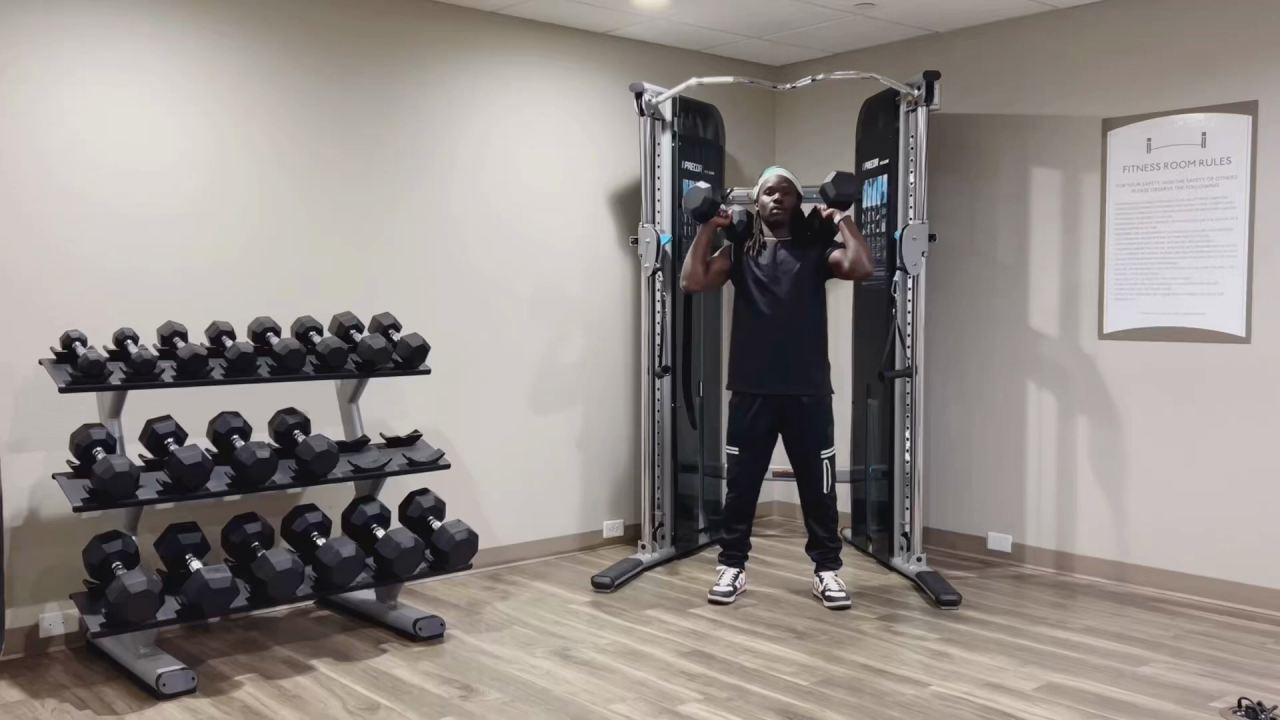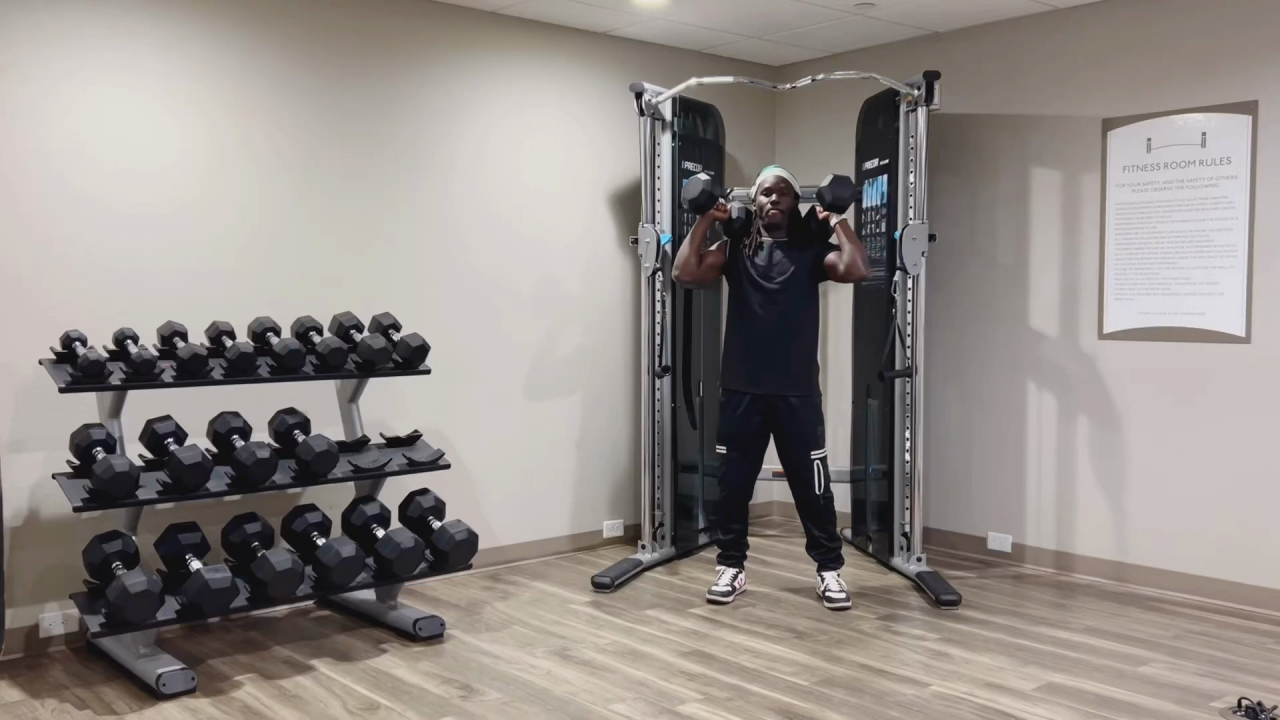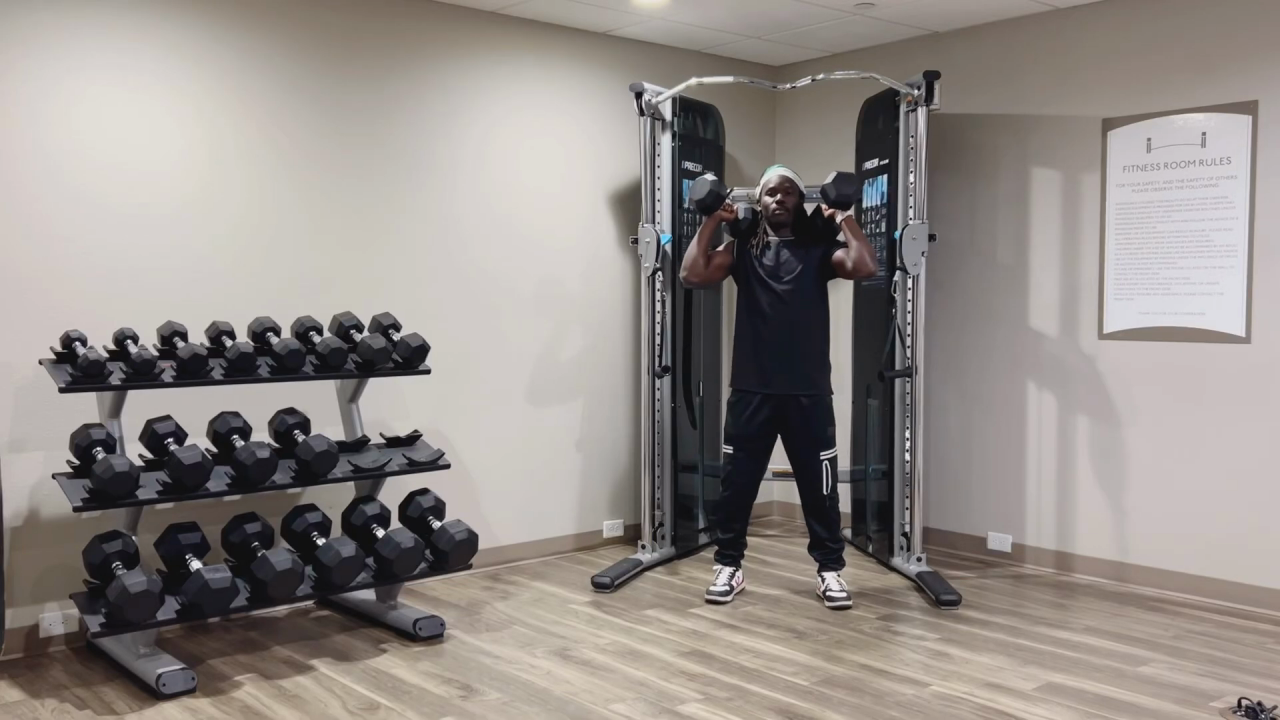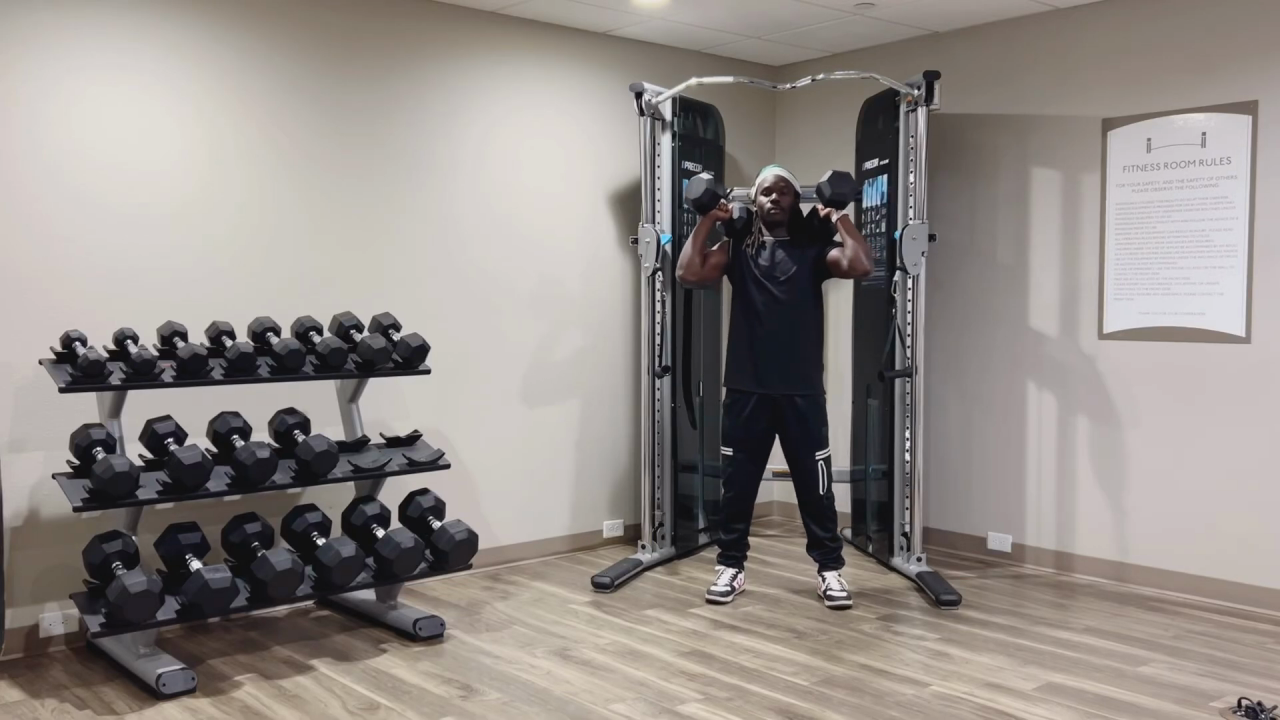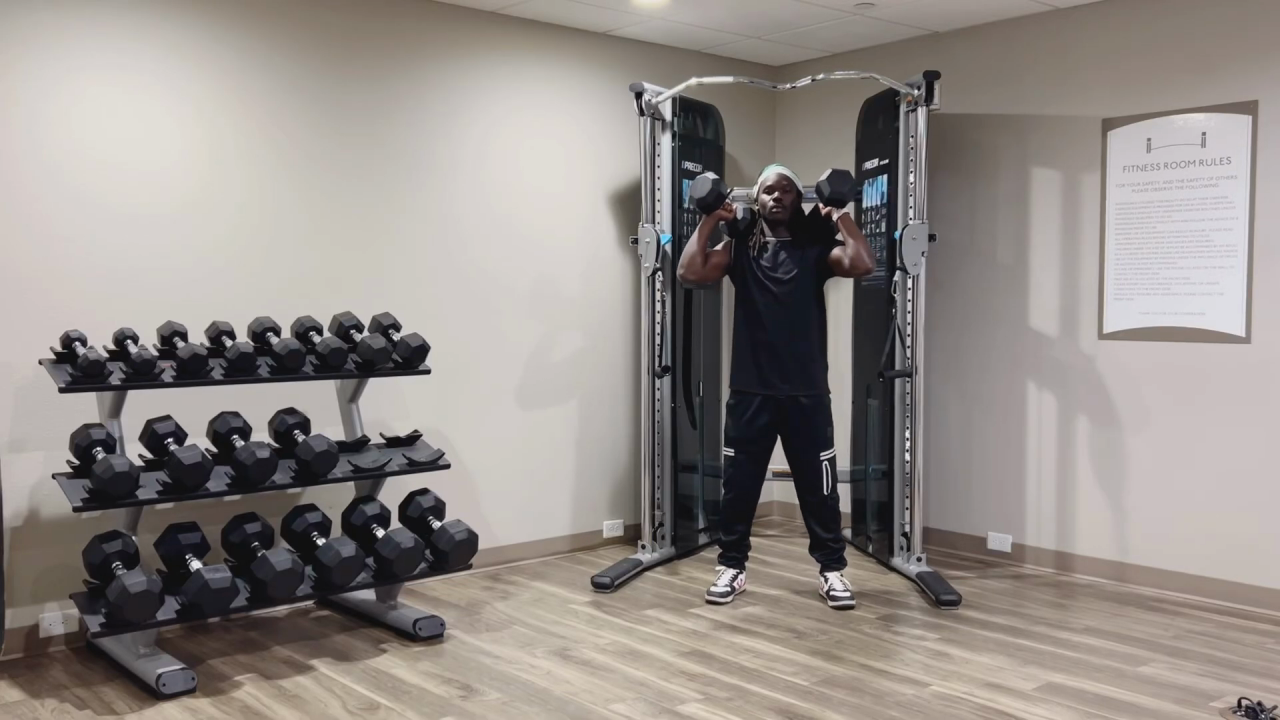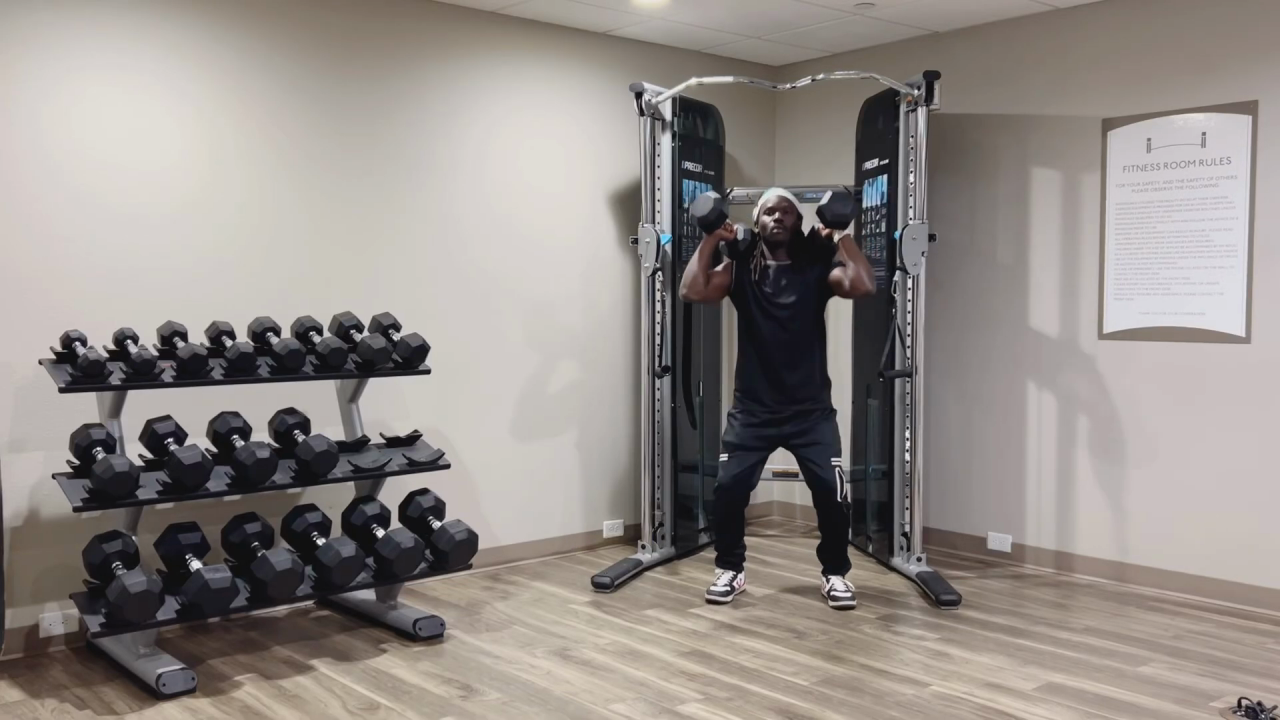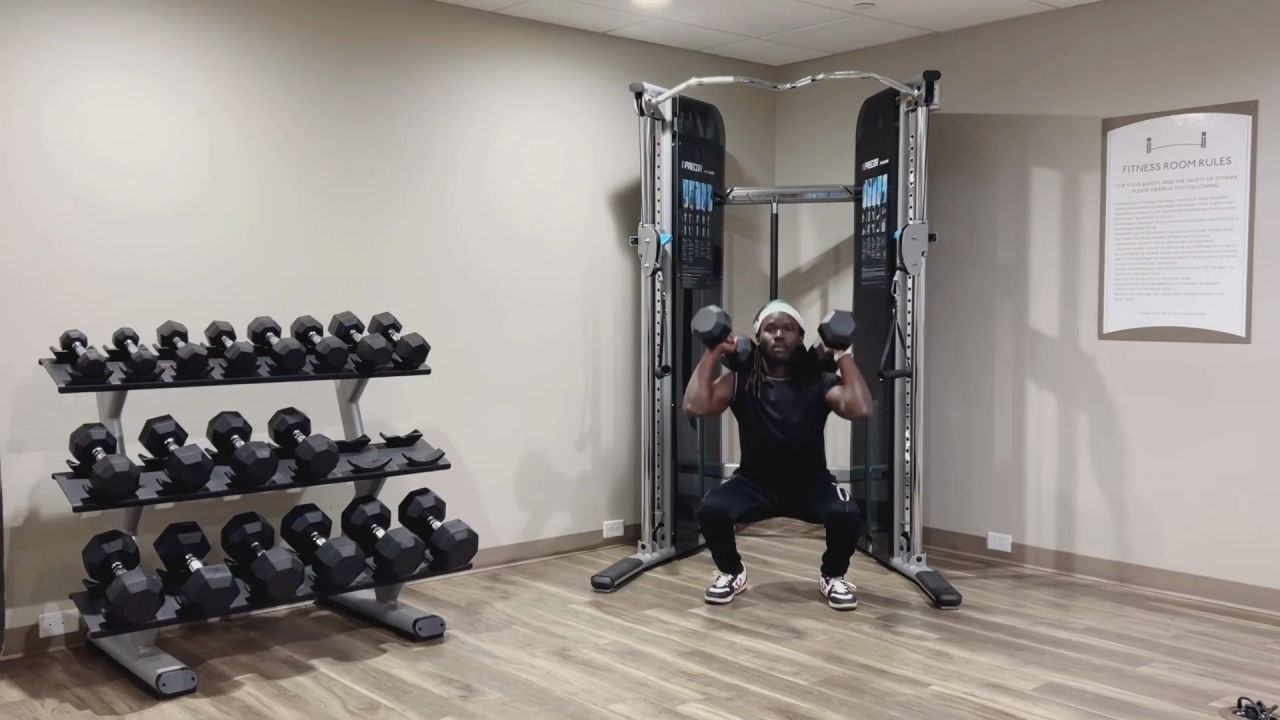
dt=0.7s
person 1, frame 1
left shoulder: (817, 248)
right shoulder: (739, 251)
left elbow: (860, 267)
right elbow: (692, 281)
left wrist: (841, 218)
right wrist: (708, 228)
left hip: (808, 388)
right hip: (752, 388)
left knee: (818, 483)
right knee: (742, 481)
left ankle: (827, 569)
right ankle: (732, 565)
person 1, frame 2
left shoulder: (813, 249)
right shoulder: (735, 249)
left elbow: (856, 270)
right elbow: (685, 272)
left wrist: (838, 222)
right wrist: (706, 221)
left hip: (798, 390)
right hip: (742, 388)
left knee: (812, 484)
right knee: (734, 482)
left ankle: (829, 570)
right ankle: (731, 566)
person 1, frame 3
left shoulder: (820, 247)
right shoulder: (742, 249)
left elbow: (864, 266)
right elbow: (692, 274)
left wrist: (844, 218)
right wrist: (711, 222)
left hip: (808, 389)
right hip: (751, 388)
left knee: (819, 485)
right knee: (737, 481)
left ankle: (830, 569)
right ankle: (728, 566)
person 1, frame 4
left shoulder: (815, 247)
right shoulder: (737, 249)
left elbow: (860, 265)
right elbow: (689, 272)
left wrist: (839, 218)
right wrist: (707, 221)
left hip: (802, 389)
right hip: (746, 388)
left knee: (815, 483)
right knee: (738, 482)
left ankle: (830, 569)
right ankle: (731, 566)
person 1, frame 5
left shoulder: (817, 247)
right shoulder: (739, 249)
left elbow: (862, 264)
right elbow: (690, 272)
left wrist: (840, 216)
right wrist: (710, 220)
left hip: (806, 390)
right hip: (750, 390)
left knee: (818, 484)
right knee: (739, 483)
left ankle: (832, 570)
right ankle: (731, 567)
person 1, frame 6
left shoulder: (818, 268)
right shoulder: (739, 270)
left elbow: (864, 286)
right elbow: (691, 291)
left wrist: (842, 237)
right wrist: (711, 240)
left hip: (810, 408)
right hip: (752, 408)
left knee: (832, 490)
right knee: (728, 488)
left ankle: (834, 573)
right ankle: (730, 569)
person 1, frame 7
left shoulder: (819, 382)
right shoulder: (740, 381)
left elbow: (859, 409)
right elbow: (696, 406)
left wrist: (843, 355)
right wrist: (712, 354)
left hip: (810, 484)
right hip: (754, 483)
left knee: (845, 514)
right knee: (712, 509)
left ankle: (833, 576)
right ankle: (731, 572)
